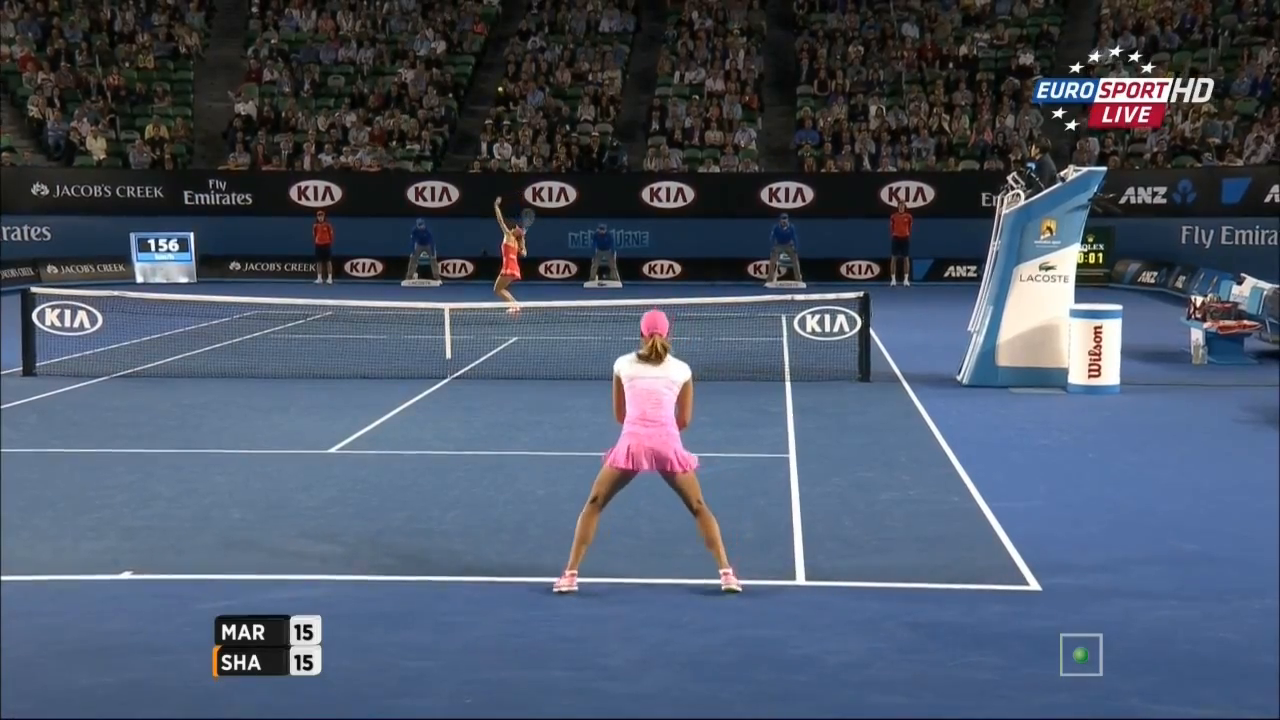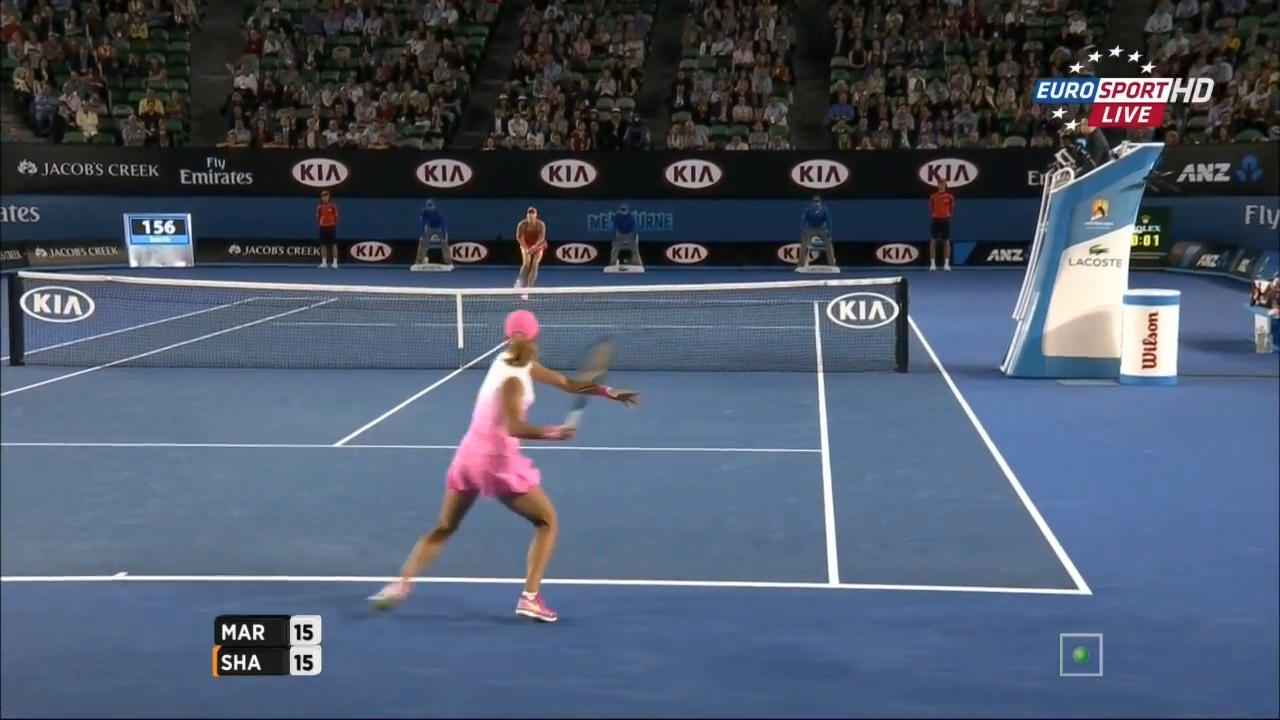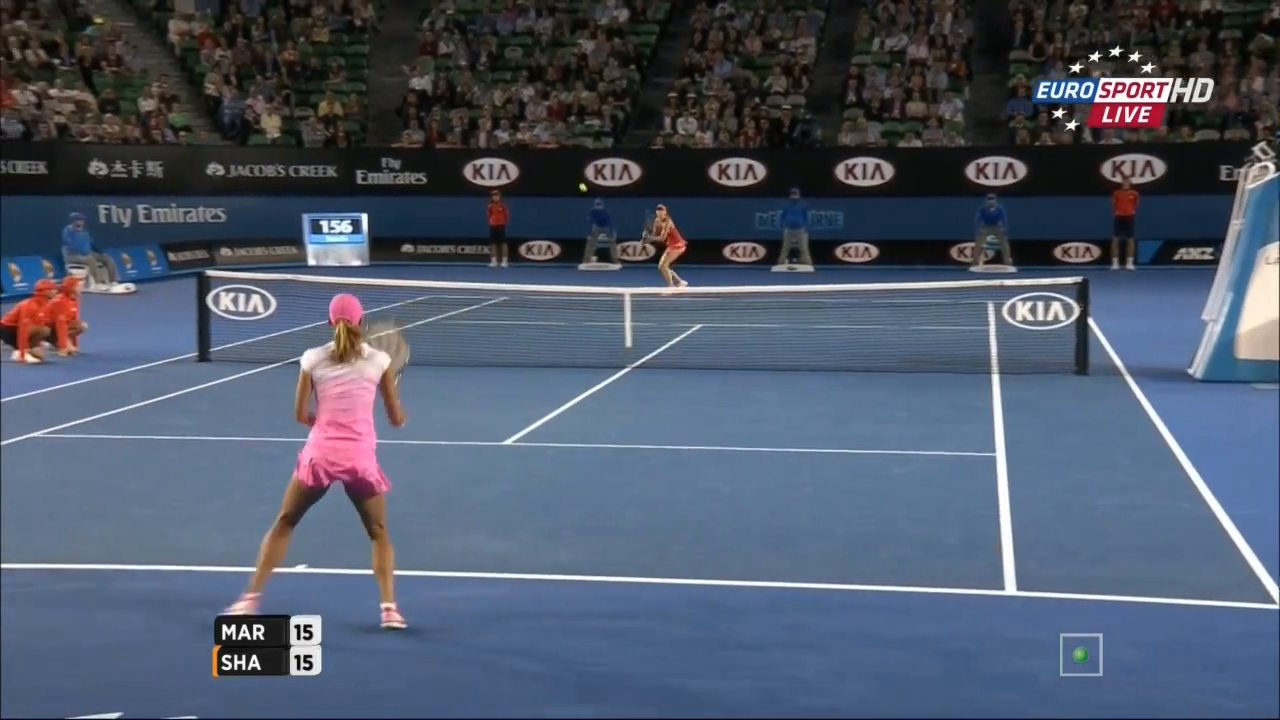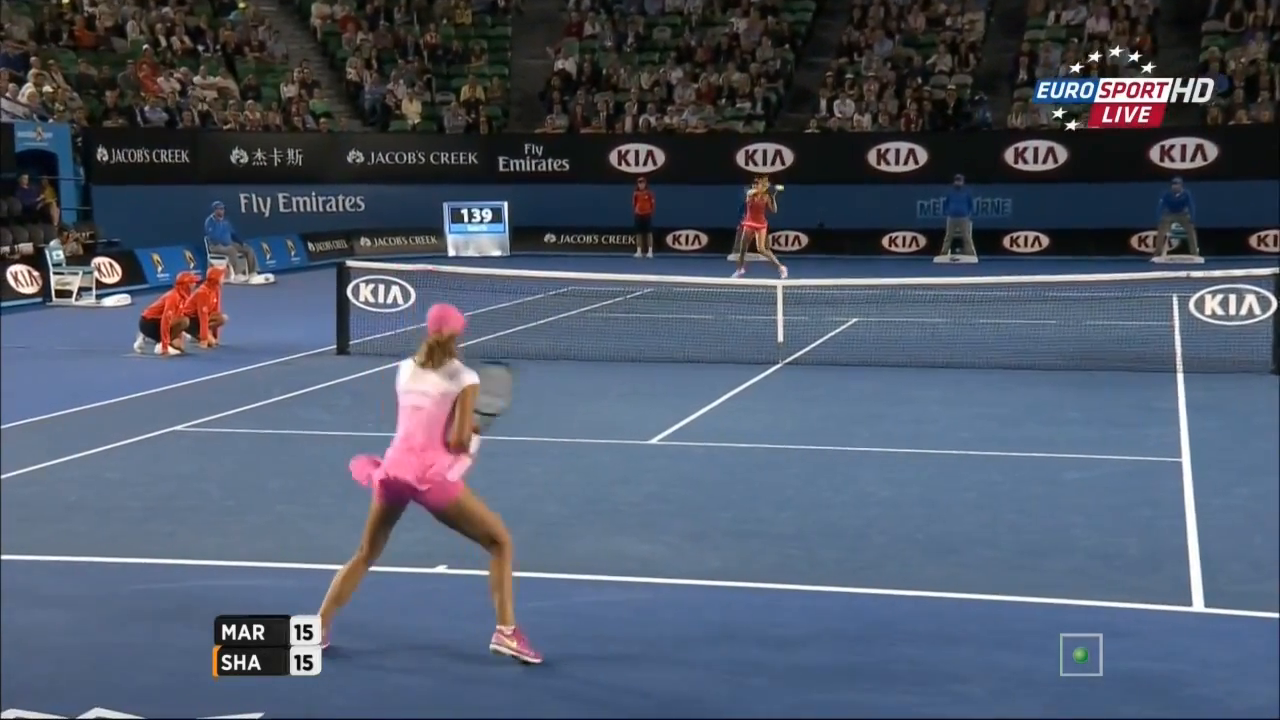
dt=1s
person 1, frame 1
left shoulder: (623, 364)
right shoulder: (682, 369)
right elbow: (684, 420)
left hip: (632, 442)
right hip: (667, 444)
left knee: (594, 505)
right knee: (699, 509)
left ankle: (570, 575)
right ankle: (727, 574)
person 1, frame 2
left shoulder: (515, 362)
right shoulder: (512, 375)
left elbow: (563, 381)
right elbow: (512, 427)
left wrist: (611, 392)
right wrist: (551, 434)
left hip: (467, 458)
right hip: (497, 463)
left knee: (443, 531)
right knee: (547, 523)
left ankle: (400, 585)
right ankle: (530, 599)
person 1, frame 3
left shoulder: (311, 358)
right shoulder: (379, 361)
left elbow: (302, 416)
right elbow: (397, 418)
right wrist: (400, 415)
left hip: (320, 453)
right hip: (359, 457)
left knee: (283, 526)
right knee: (379, 535)
left ankle: (251, 598)
right ankle: (389, 608)
person 1, frame 4
left shoulder: (406, 369)
right shoulder: (463, 378)
right elbow: (456, 440)
right wrist: (465, 454)
left hip: (394, 468)
right hip: (432, 473)
left knee: (366, 554)
right knee: (500, 544)
left ankle: (318, 626)
right ankle: (507, 632)
